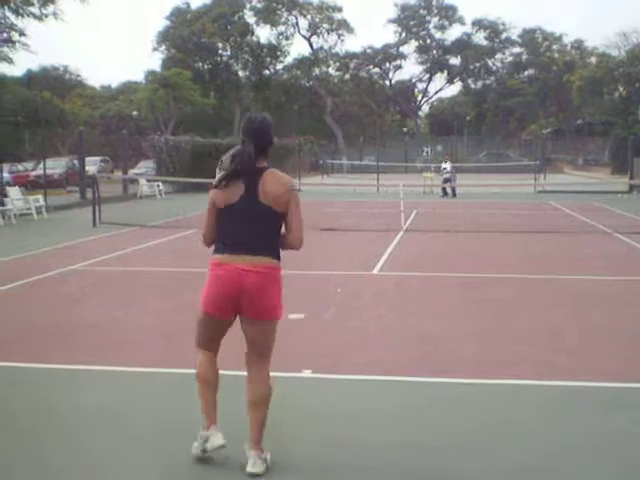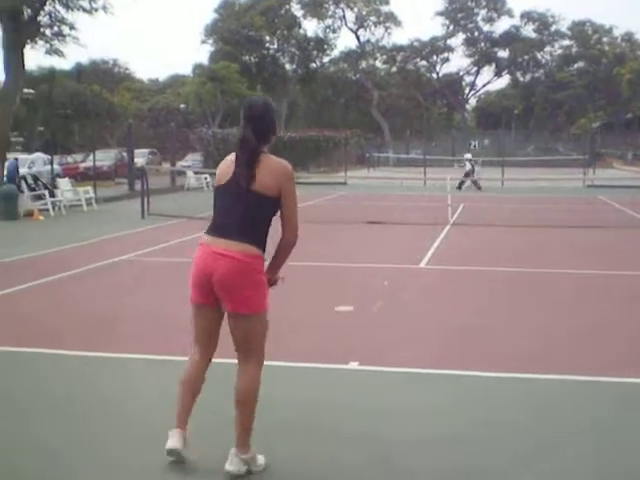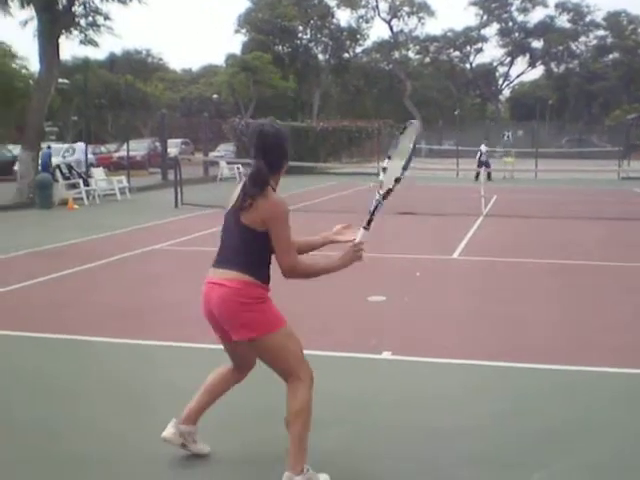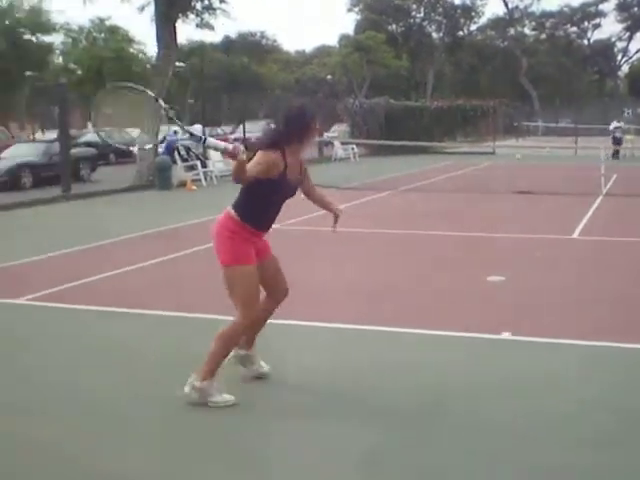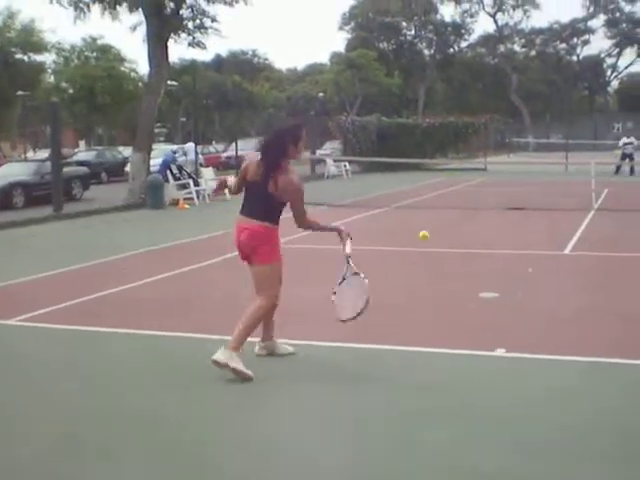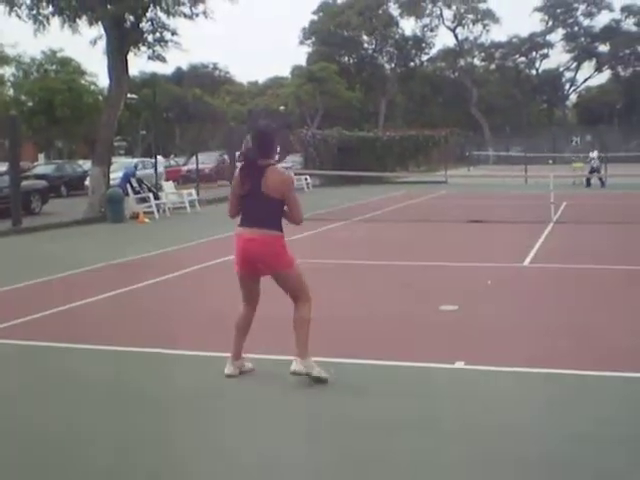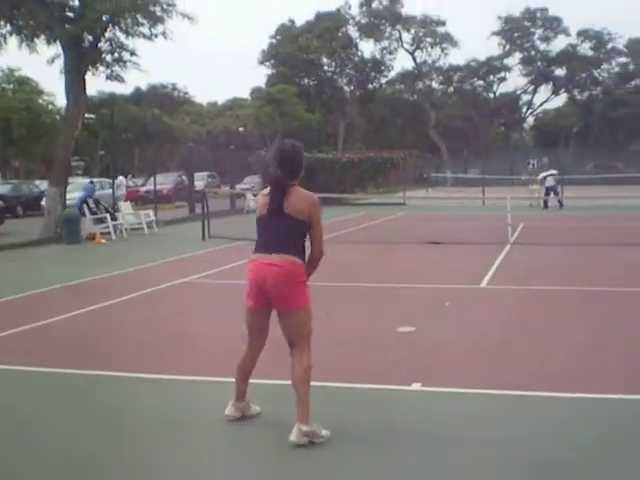
dt=0.7s
person 1, frame 1
left shoulder: (221, 185)
right shoulder: (284, 185)
left elbow: (208, 239)
right elbow: (295, 240)
left hip: (224, 276)
right hip: (263, 279)
left knee: (205, 349)
right knee: (258, 367)
left ankle: (210, 430)
right ankle: (255, 453)
person 1, frame 2
left shoulder: (227, 162)
right shoulder: (281, 170)
left elbow: (230, 214)
right elbow: (290, 235)
right wrist: (272, 270)
left hip: (206, 258)
right hip: (242, 267)
left knee: (201, 352)
right knee: (250, 362)
left ankle: (178, 431)
right ankle: (241, 454)
person 1, frame 3
left shoulder: (244, 192)
right shoulder: (273, 204)
right elbow: (289, 267)
left wrist: (328, 238)
right wrist: (338, 263)
left hip: (215, 292)
right hip: (244, 298)
left knee: (242, 365)
right knee: (300, 378)
left ankle: (182, 426)
person 1, frame 4
left shoulder: (298, 161)
right shoulder: (272, 156)
left elbow: (310, 191)
right elbow: (243, 176)
left wrist: (332, 209)
right wrist: (239, 162)
left hip: (254, 235)
right hip: (234, 233)
left knee: (278, 292)
right knee: (246, 315)
left ankle: (243, 350)
right ankle: (200, 381)
person 1, frame 5
left shoulder: (252, 163)
right shoulder: (290, 182)
left elbow: (235, 189)
right elbow: (303, 223)
left wrist: (227, 183)
right wrist: (334, 229)
left hip: (242, 229)
right hip: (261, 237)
left knee: (270, 287)
right knee: (266, 299)
left ankle: (267, 341)
right ankle: (229, 352)
person 1, frame 6
left shoulder: (240, 174)
right shoulder: (282, 178)
left elbow: (232, 212)
right elbow: (297, 219)
left hip: (243, 243)
right hip: (270, 245)
left knee: (249, 304)
right knee: (302, 299)
left ankle: (235, 361)
right ankle: (302, 360)
person 1, frame 7
left shoulder: (261, 198)
right shoulder: (309, 199)
right elbow: (318, 251)
right wrist: (303, 277)
left hip: (257, 269)
right hip: (287, 274)
left knee: (254, 343)
right knee: (300, 350)
left ankle: (238, 403)
right ankle: (302, 425)
